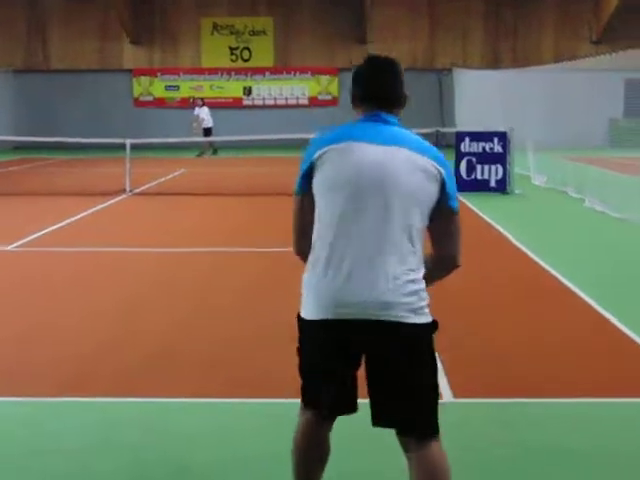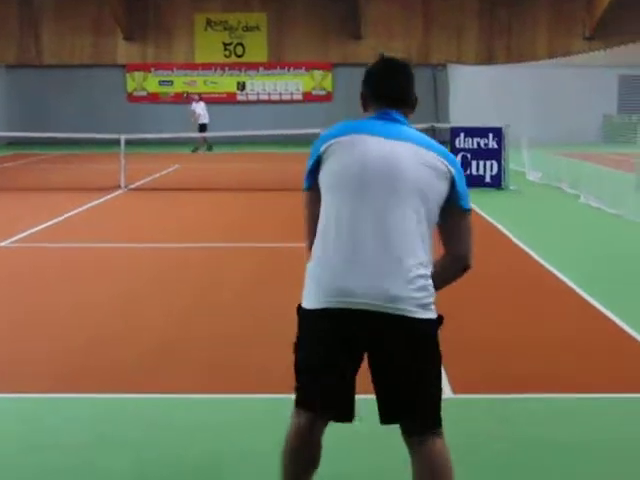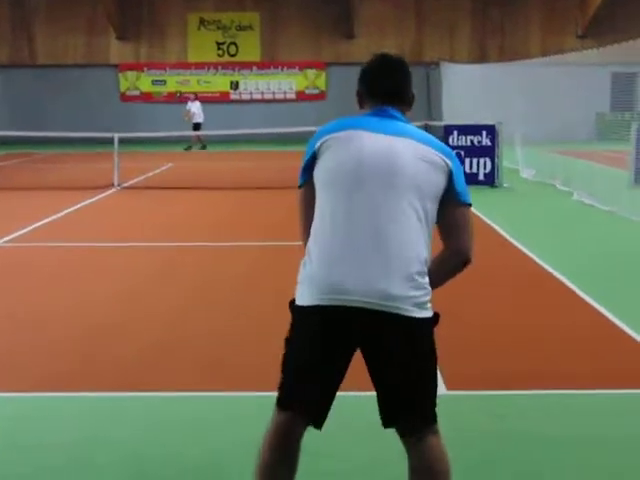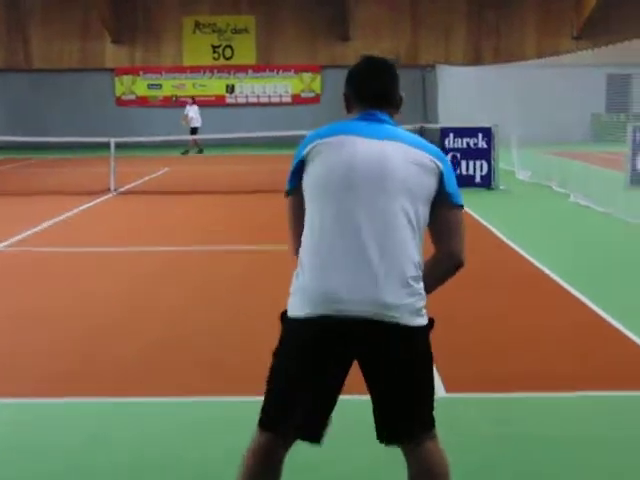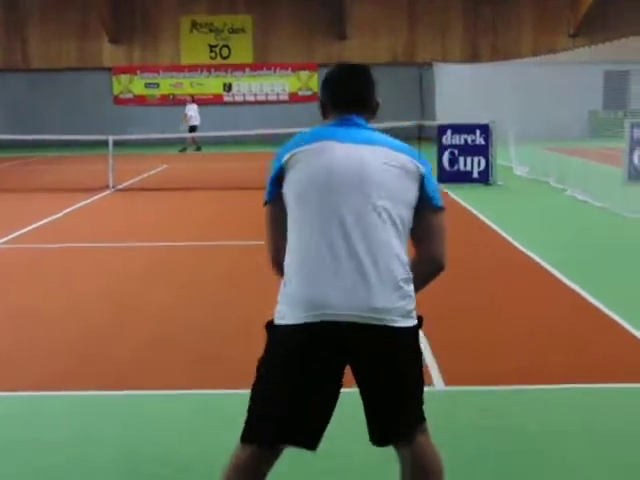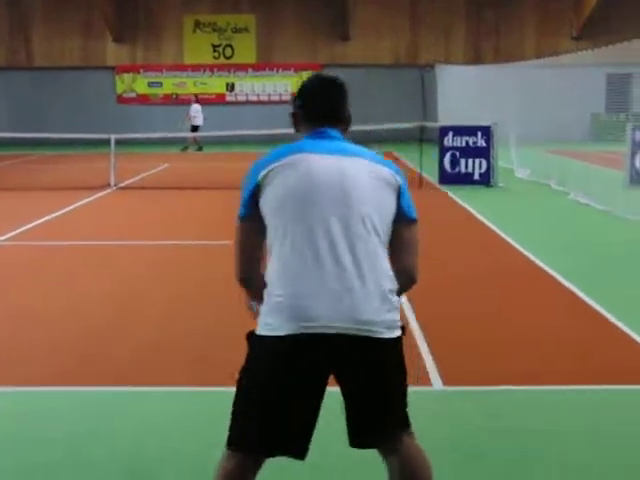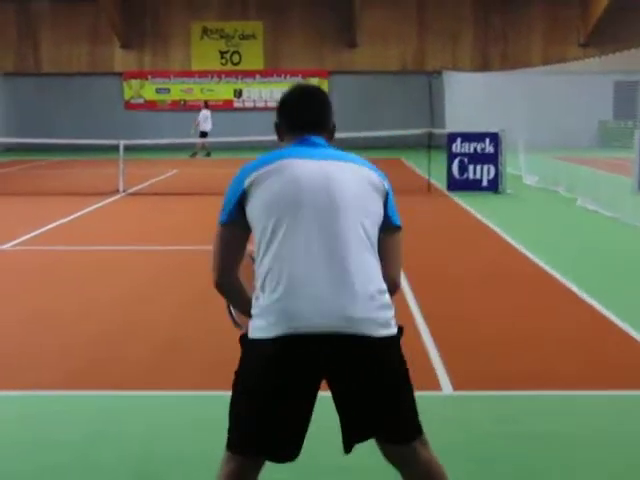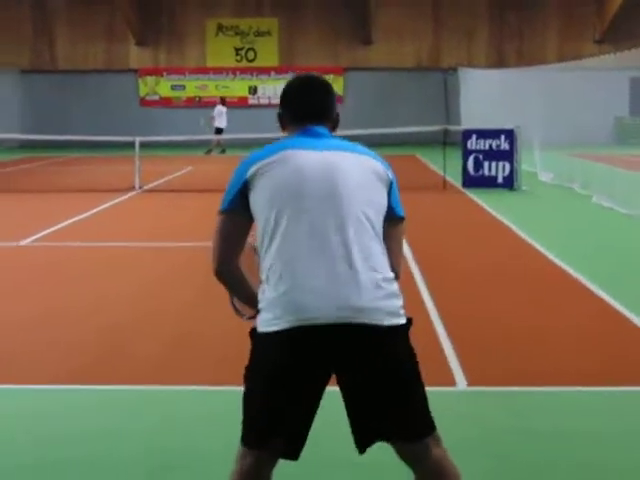
dt=0.1s
person 1, frame 1
left shoulder: (322, 147)
right shoulder: (433, 160)
left elbow: (302, 244)
right elbow: (450, 257)
left hip: (325, 308)
right hip: (403, 312)
left knee: (315, 414)
right knee: (421, 438)
person 1, frame 2
left shoulder: (330, 142)
right shoulder: (443, 159)
right elbow: (461, 257)
left hip: (327, 301)
right hip: (407, 308)
left knee: (309, 416)
right knee: (423, 434)
person 1, frame 3
left shoulder: (326, 138)
right shoulder: (441, 154)
right elbow: (461, 252)
left hip: (321, 299)
right hip: (403, 306)
left knee: (289, 419)
right knee: (420, 432)
person 1, frame 4
left shoulder: (315, 145)
right shoulder: (431, 156)
right elbow: (453, 256)
left hip: (313, 309)
right hip: (397, 315)
left knee: (272, 438)
right knee: (418, 439)
person 1, frame 5
left shoulder: (293, 152)
right shoulder: (411, 160)
left elbow: (278, 256)
right elbow: (434, 259)
left hip: (302, 315)
right hip: (388, 318)
right knee: (412, 435)
person 1, frame 6
left shoulder: (270, 166)
right shoulder: (387, 171)
left elbow: (245, 271)
right elbow: (407, 272)
left hip: (286, 327)
right hip: (374, 327)
right knee: (395, 439)
person 1, frame 7
left shoulder: (253, 173)
right shoulder: (371, 174)
left elbow: (223, 276)
right elbow: (391, 278)
left hip: (279, 330)
right hip: (367, 327)
person 1, frame 8
left shoulder: (257, 164)
right shoulder: (375, 163)
left elbow: (223, 265)
right elbow: (393, 265)
left wrist: (259, 304)
left hip: (289, 323)
right hip: (377, 318)
